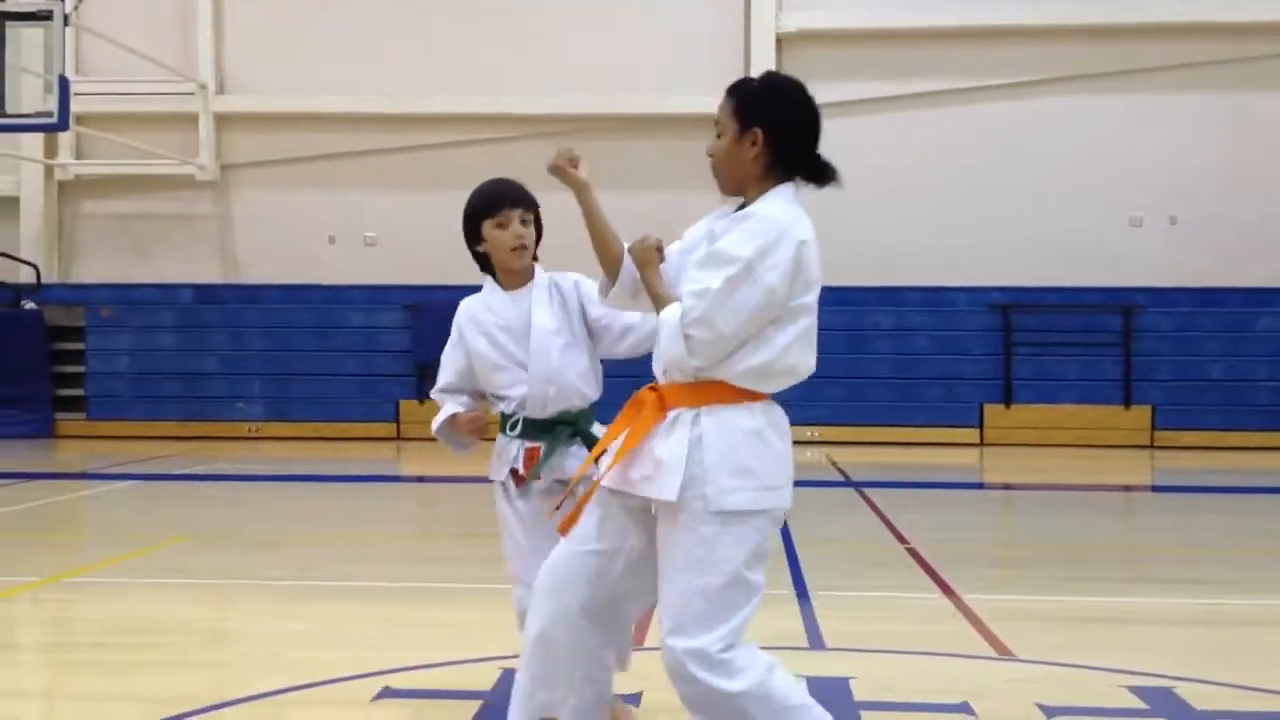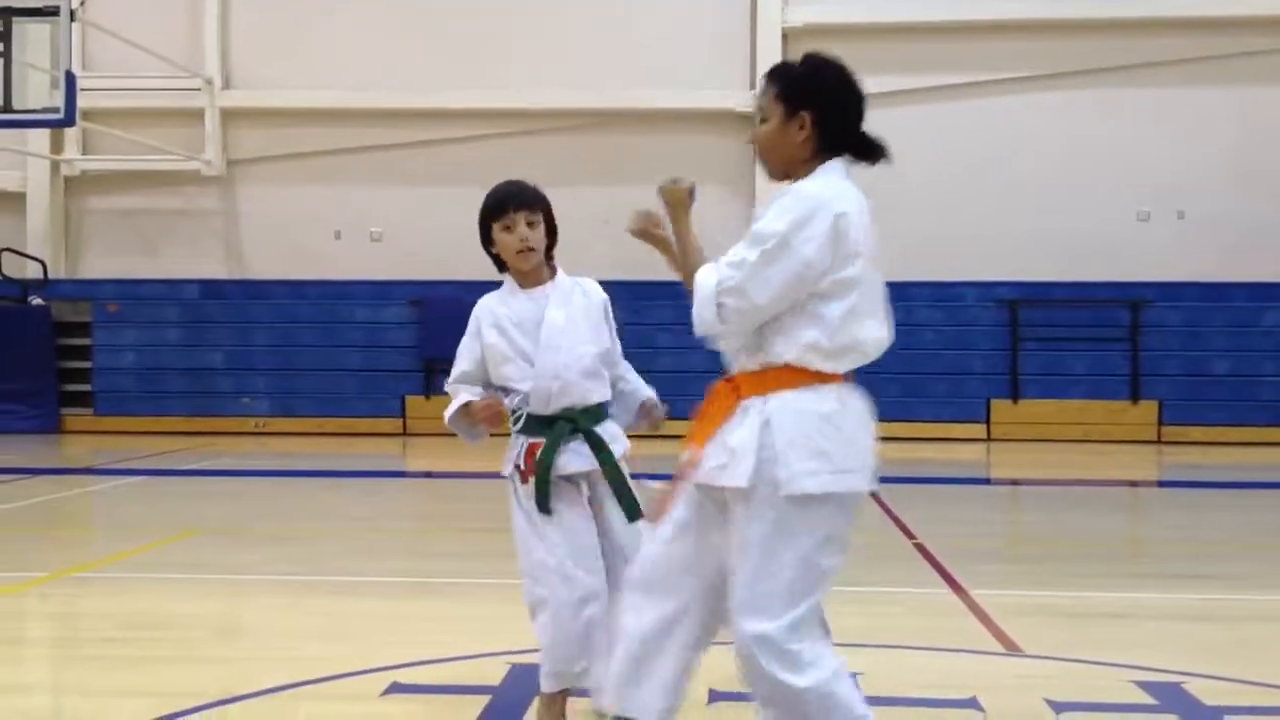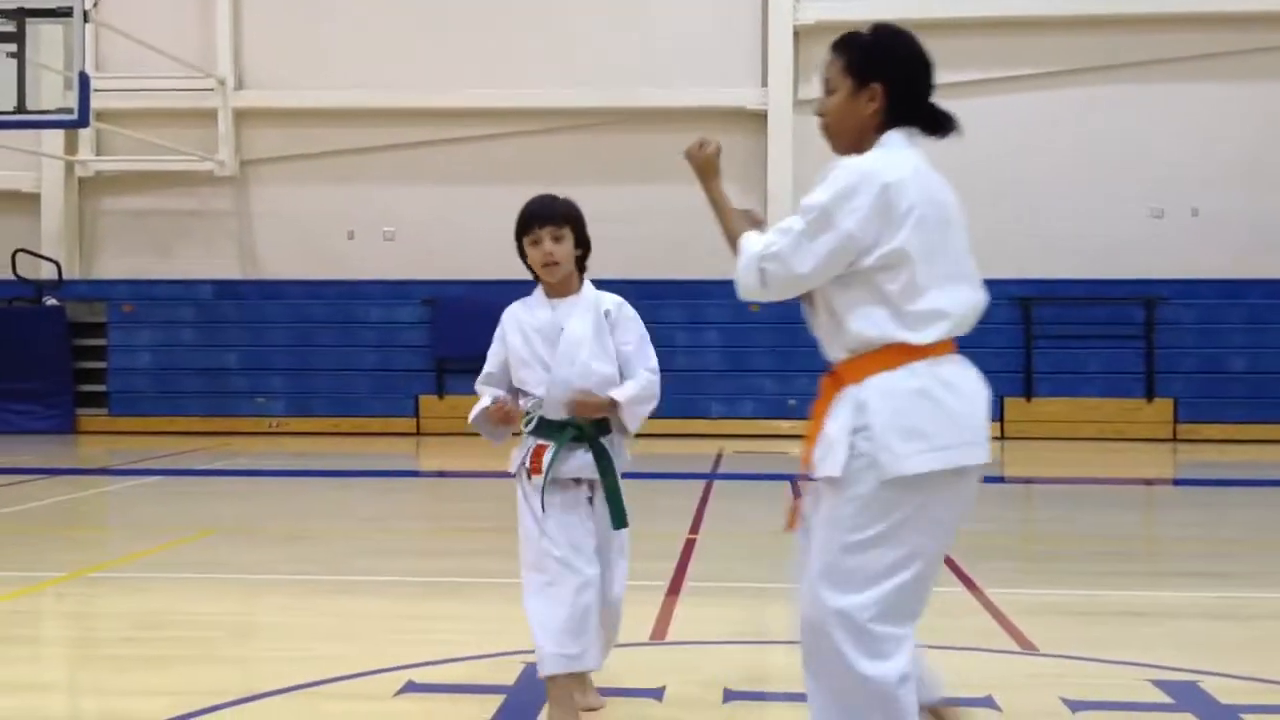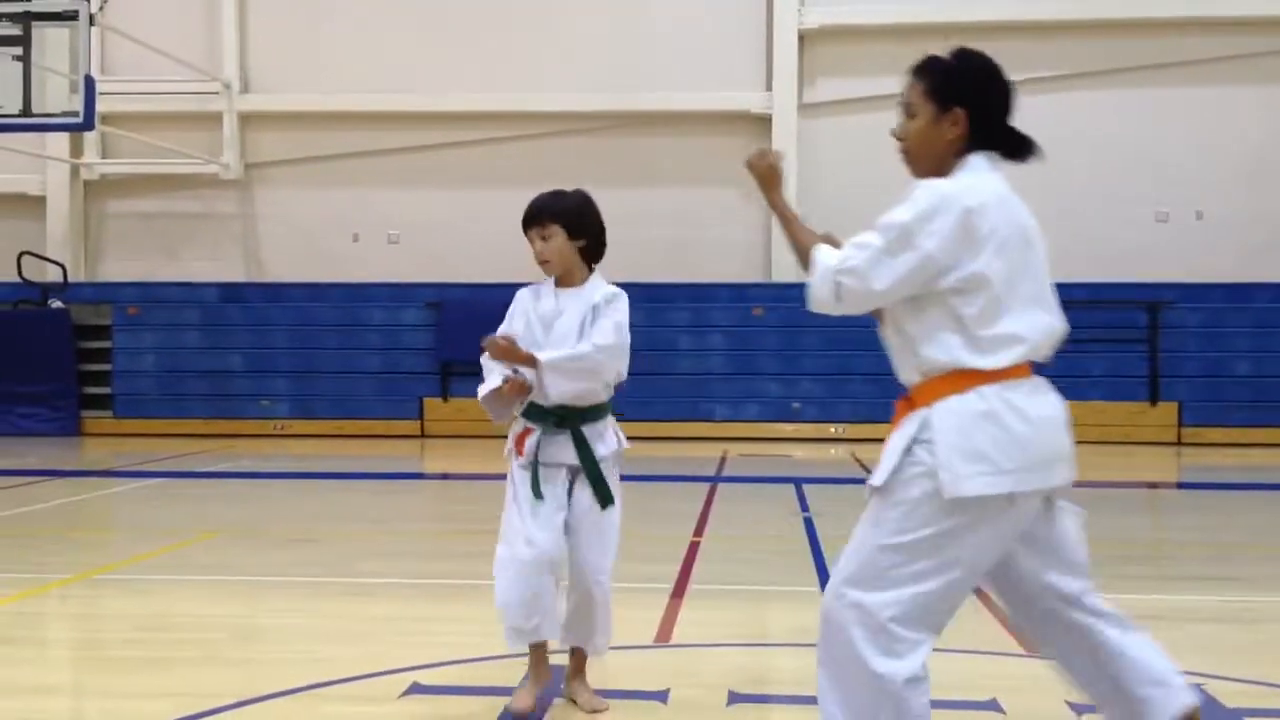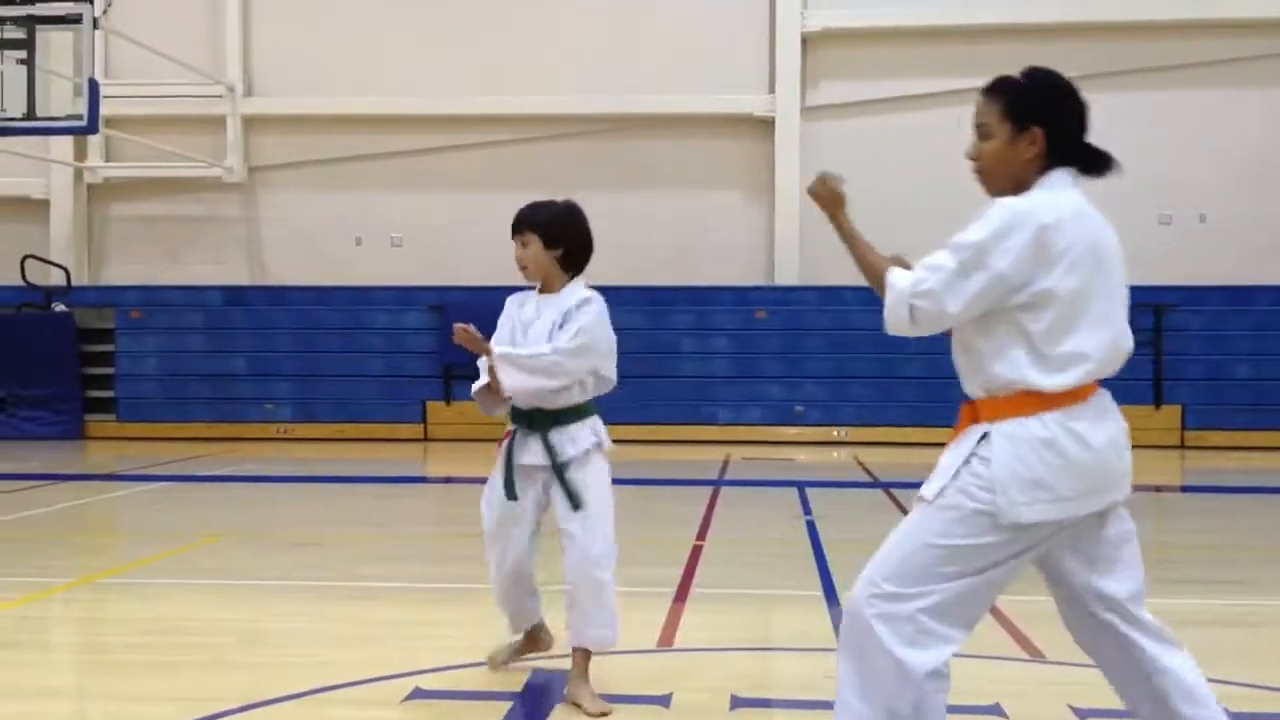
dt=0.2s
person 1, frame 1
left shoulder: (777, 232)
right shoulder: (731, 226)
left elbow: (692, 341)
right elbow: (623, 282)
left wrist: (654, 278)
right wrist: (582, 193)
left hip: (722, 453)
right hip: (670, 443)
left knee: (701, 650)
right knee: (570, 597)
person 1, frame 2
left shoulder: (816, 207)
right shoulder: (813, 205)
left elbow: (720, 309)
right elbow: (738, 307)
left wrist: (680, 227)
right wrist: (668, 243)
left hip: (797, 438)
right hip: (760, 432)
left knee: (773, 635)
right knee: (666, 580)
person 1, frame 3
left shoulder: (868, 177)
right shoulder: (910, 178)
left elbow: (767, 273)
left wrist: (714, 188)
right wrist: (762, 235)
left hip: (895, 415)
right hip: (908, 405)
left knee: (851, 610)
right knee: (843, 594)
person 1, frame 4
left shoulder: (949, 202)
right shoulder: (994, 201)
left elbow: (840, 286)
left wrist: (776, 200)
right wrist: (848, 254)
left hip: (969, 436)
right hip: (1015, 423)
left knee: (865, 610)
right knee: (1064, 607)
person 1, frame 5
left shoulder: (1023, 221)
right shoulder: (1081, 220)
left elbow: (914, 307)
left wrist: (841, 221)
right wrist: (918, 276)
left hip: (1024, 453)
right hip: (1081, 442)
left knee: (889, 609)
right knee: (1115, 616)
person 2, frame 1
left shoulder: (570, 291)
right shoulder: (472, 314)
left elbow: (624, 332)
right elbow: (453, 391)
right wrist: (459, 421)
left hip: (587, 450)
right hip: (525, 464)
person 2, frame 2
left shoulder: (589, 296)
right shoulder: (489, 312)
left elbow: (615, 368)
right elbow: (464, 384)
left wrist: (645, 404)
right wrist: (474, 410)
left hip: (600, 449)
right hip: (537, 459)
left knee: (626, 574)
right knee: (563, 583)
person 2, frame 3
left shoulder: (613, 310)
right shoulder: (516, 317)
left elbow: (645, 379)
right elbow: (492, 385)
left wrist: (610, 404)
right wrist: (495, 411)
left hip: (601, 457)
right hip: (544, 461)
left knee: (606, 580)
right knee: (560, 574)
left ankle: (579, 672)
person 2, frame 4
left shoulder: (609, 300)
right shoulder: (526, 300)
left elbow: (596, 361)
right elbow: (496, 366)
left wrist: (526, 358)
right wrist: (504, 387)
left hip: (591, 443)
right hip: (534, 444)
left knee: (592, 565)
right knee: (527, 553)
left ankle: (576, 673)
right ankle: (537, 667)
person 2, frame 5
left shoulder: (588, 307)
right shoulder: (517, 306)
left elbow: (556, 364)
right elbow: (499, 371)
left wrist: (488, 351)
right wrist: (492, 387)
left hip: (574, 443)
right hip: (522, 444)
left knee: (589, 557)
right knee: (507, 552)
left ankle: (579, 676)
right ankle: (532, 632)
